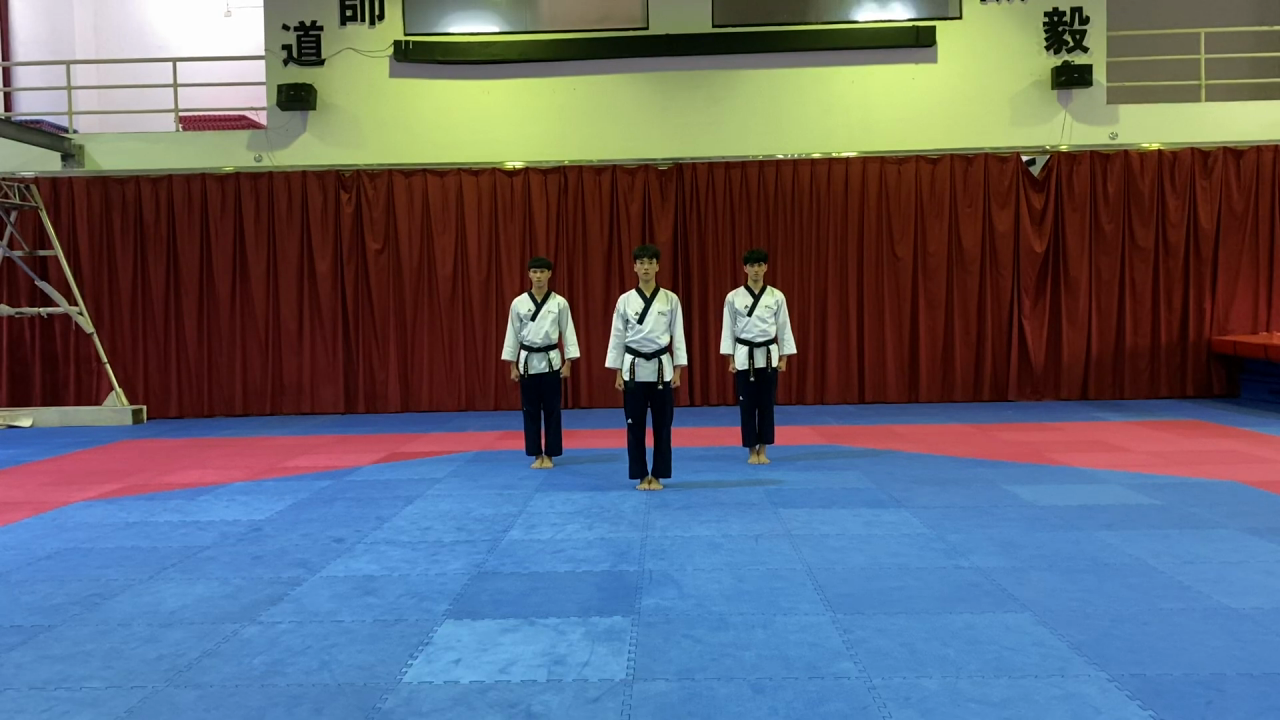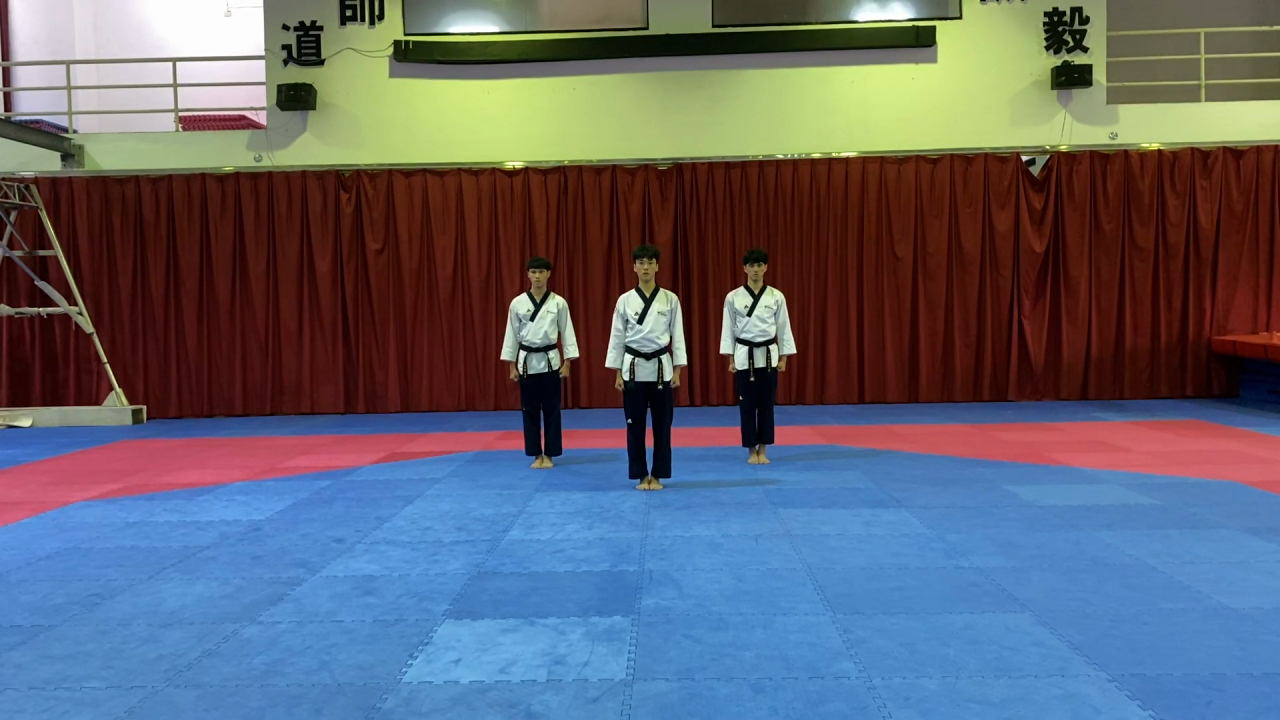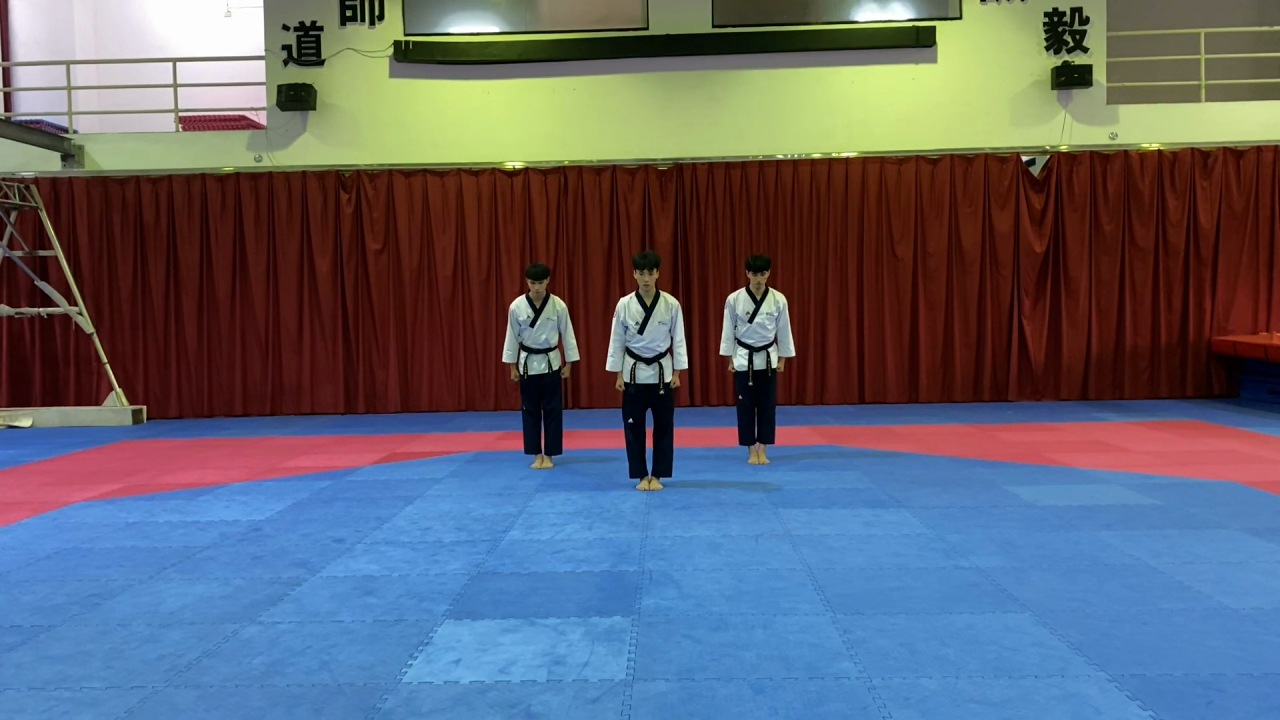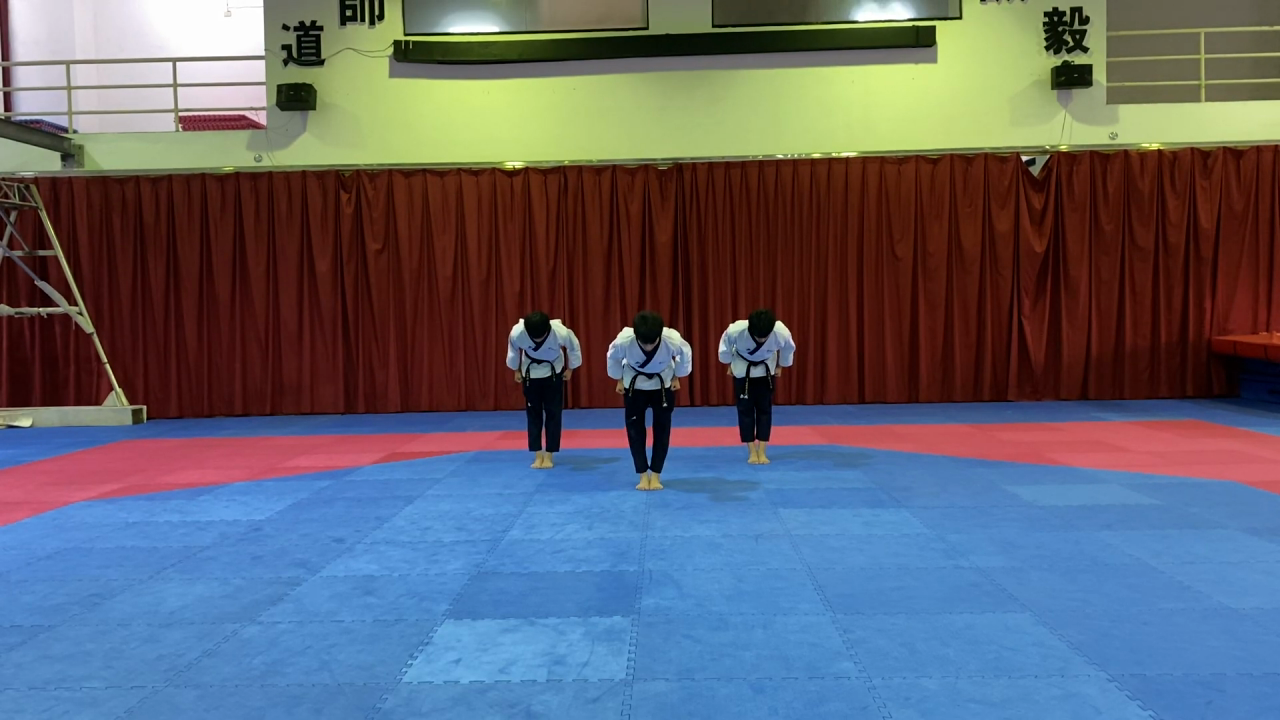
dt=1s
person 1, frame 1
left shoulder: (670, 299)
right shoulder: (625, 300)
left elbow: (677, 335)
right elbow: (617, 337)
left wrist: (677, 371)
right wrist: (618, 374)
left hip: (661, 367)
right hip: (634, 368)
left knee: (662, 425)
right knee: (635, 425)
left ankle: (657, 475)
right ankle: (642, 475)
person 1, frame 2
left shoulder: (670, 299)
right shoulder: (625, 300)
left elbow: (677, 335)
right elbow: (617, 337)
left wrist: (677, 371)
right wrist: (617, 373)
left hip: (661, 367)
right hip: (633, 367)
left knee: (662, 424)
right knee: (635, 425)
left ankle: (657, 475)
right ankle: (642, 475)
person 1, frame 3
left shoulder: (671, 304)
right shoulder: (624, 305)
left elbow: (678, 339)
right elbow: (617, 340)
left wrist: (677, 372)
right wrist: (618, 374)
left hip: (662, 370)
right hip: (634, 371)
left knee: (664, 425)
right knee: (633, 425)
left ankle: (657, 476)
right ankle: (642, 476)
person 1, frame 4
left shoulder: (673, 340)
right shoulder: (623, 340)
left elbow: (686, 355)
right elbow: (613, 357)
left wrist: (676, 378)
right wrist: (619, 380)
left hip: (662, 382)
right hip: (634, 382)
left knee: (662, 427)
right knee: (635, 427)
left ankle: (655, 474)
right ankle: (643, 475)
person 2, frame 1
left shoulder: (777, 296)
right shoulder: (734, 297)
left elbow: (784, 328)
right elbow: (729, 329)
left wrist: (784, 358)
right wrist: (731, 359)
left hip: (769, 355)
right hip: (744, 355)
left knee: (767, 404)
right knee: (747, 404)
left ankle: (763, 450)
right ankle: (752, 450)
person 2, frame 2
left shoulder: (776, 296)
right shoulder: (733, 297)
left elbow: (783, 328)
right elbow: (728, 329)
left wrist: (783, 358)
right wrist: (730, 360)
left hip: (768, 355)
right hip: (744, 356)
left knee: (766, 404)
right knee: (747, 404)
left ankle: (763, 450)
right ankle: (752, 450)
person 2, frame 3
left shoulder: (778, 299)
right shoulder: (734, 299)
left elbow: (784, 331)
right elbow: (729, 331)
left wrist: (782, 359)
right wrist: (730, 359)
left hip: (768, 357)
right hip: (743, 358)
left knee: (767, 405)
right knee: (745, 406)
left ankle: (762, 450)
right ankle: (752, 451)
person 2, frame 4
left shoulder: (782, 333)
right shoulder: (735, 331)
left elbow: (788, 349)
right elbow: (725, 346)
left wrist: (779, 366)
right wrist: (729, 365)
left hip: (766, 368)
right hip: (742, 368)
left knee: (764, 407)
right knee: (745, 408)
left ankle: (762, 451)
right ankle: (752, 452)
person 3, frame 1
left shoulder: (560, 302)
right shoulder: (518, 303)
left elbow: (568, 332)
right elbow: (513, 334)
left wrist: (568, 363)
right wrist: (512, 366)
left hip: (551, 361)
right hip: (527, 361)
left knee: (552, 410)
right knee: (530, 410)
left ankle: (549, 454)
right ankle: (537, 455)
person 3, frame 2
left shoulder: (559, 302)
right shoulder: (517, 303)
left elbow: (567, 332)
right elbow: (512, 334)
left wrist: (567, 363)
right wrist: (512, 366)
left hip: (550, 360)
right hip: (526, 361)
left knee: (551, 409)
right knee: (530, 410)
left ankle: (549, 455)
right ankle: (537, 455)
person 3, frame 3
left shoulder: (558, 305)
right shoulder: (517, 306)
left elbow: (567, 335)
right elbow: (512, 337)
left wrist: (568, 364)
right wrist: (512, 366)
left hip: (551, 362)
right hip: (527, 362)
left knee: (552, 410)
right knee: (530, 410)
left ankle: (548, 455)
right ankle: (537, 455)
person 3, frame 4
left shoulder: (561, 332)
right shoulder: (517, 333)
left elbow: (574, 347)
right elbow: (513, 351)
left wrist: (570, 369)
right wrist: (516, 370)
left hip: (553, 370)
right hip: (531, 370)
left knee: (553, 411)
right knee: (533, 412)
left ankle: (549, 455)
right ankle: (538, 455)
